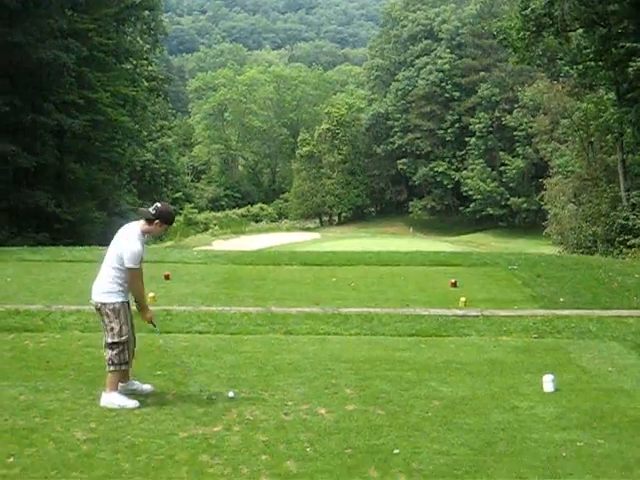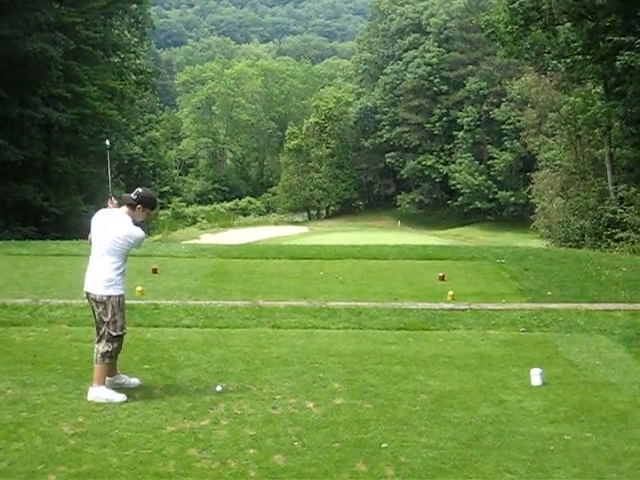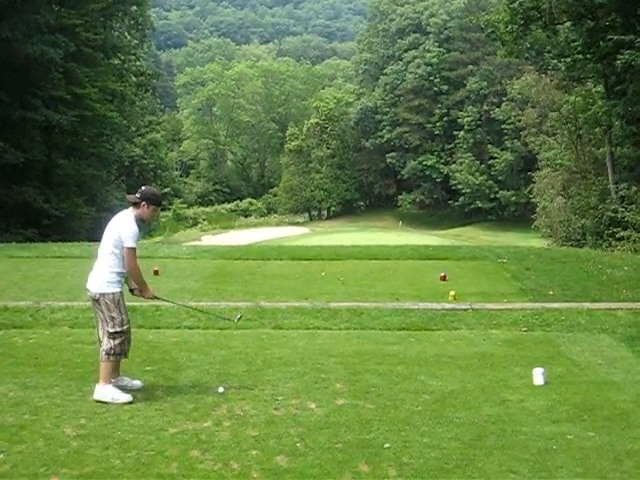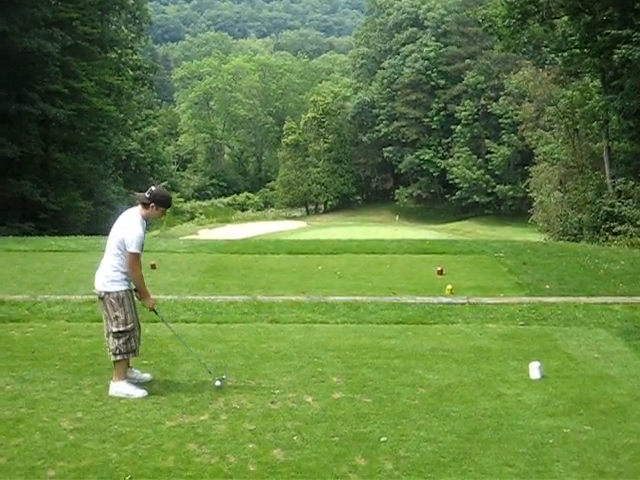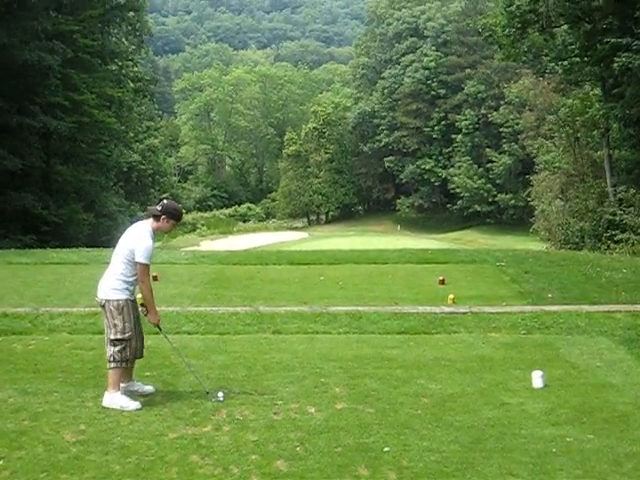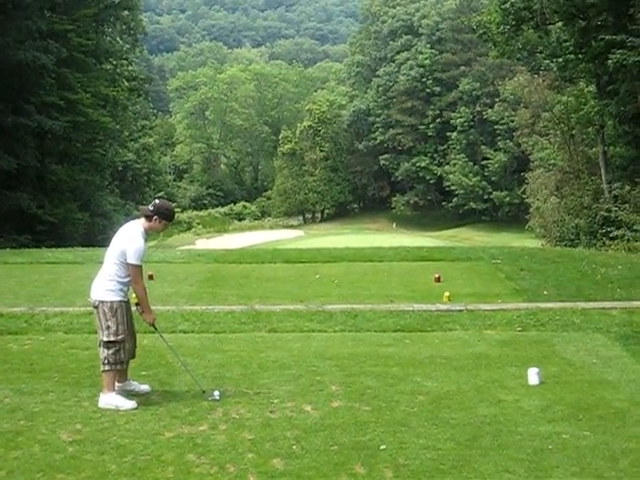
dt=0.7s
person 1, frame 1
left shoulder: (136, 229)
right shoulder: (133, 245)
left elbow: (136, 274)
right elbow: (134, 281)
left wrist: (142, 303)
right wrist: (144, 309)
left hip: (117, 294)
right hip: (109, 296)
left knee: (127, 340)
right knee: (119, 342)
left ankle: (124, 382)
right ankle: (110, 393)
person 1, frame 2
left shoulder: (100, 215)
right shoulder: (136, 233)
right wrist: (117, 211)
left hip: (93, 284)
right hip: (109, 290)
left knee: (112, 334)
right knee: (109, 336)
left ankle: (112, 375)
right ankle: (97, 388)
person 1, frame 3
left shoulder: (123, 218)
right shoulder: (129, 226)
right elbow: (131, 265)
left wrist: (133, 285)
right wrist: (145, 288)
left hip: (106, 285)
right hip: (106, 287)
left knee: (120, 332)
right knee: (115, 334)
left ankle: (114, 377)
right ankle: (103, 386)
person 1, frame 4
left shoulder: (132, 214)
right shoulder: (135, 229)
right elbow: (134, 268)
left wrist: (138, 288)
right wrist: (146, 296)
left hip: (116, 282)
right hip: (113, 285)
left knee: (130, 328)
right knee: (122, 331)
left ankle: (125, 370)
right ankle: (118, 382)
person 1, frame 5
left shoulder: (141, 227)
right shoulder: (145, 240)
right elbow: (143, 280)
left wrist: (148, 305)
right wrist: (152, 311)
left hip: (122, 292)
right hip: (115, 294)
left knee: (133, 339)
right knee: (120, 342)
left ankle: (127, 382)
right ankle: (112, 393)
person 1, frame 6
left shoulder: (134, 227)
right shoulder: (136, 241)
right elbow: (137, 281)
left wrist: (142, 303)
right wrist: (147, 310)
left hip: (116, 293)
right hip: (109, 295)
left knee: (126, 340)
right knee: (114, 342)
left ankle: (122, 382)
right ankle: (107, 395)
